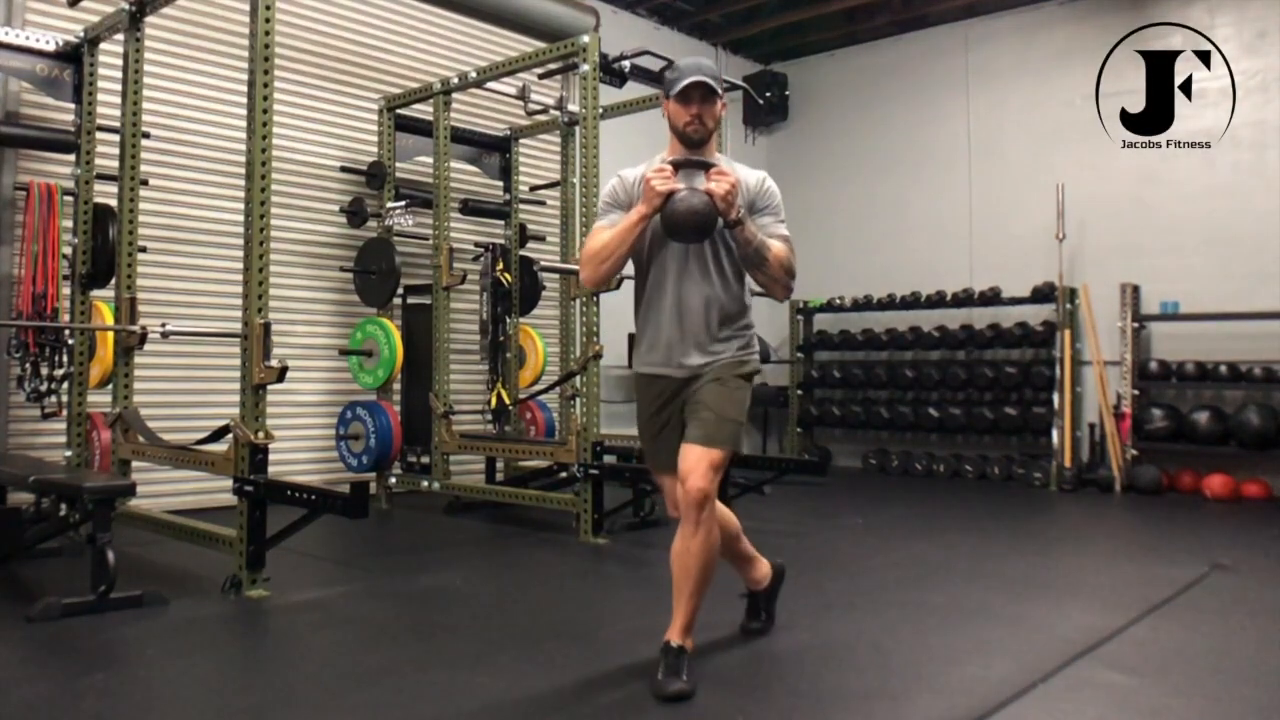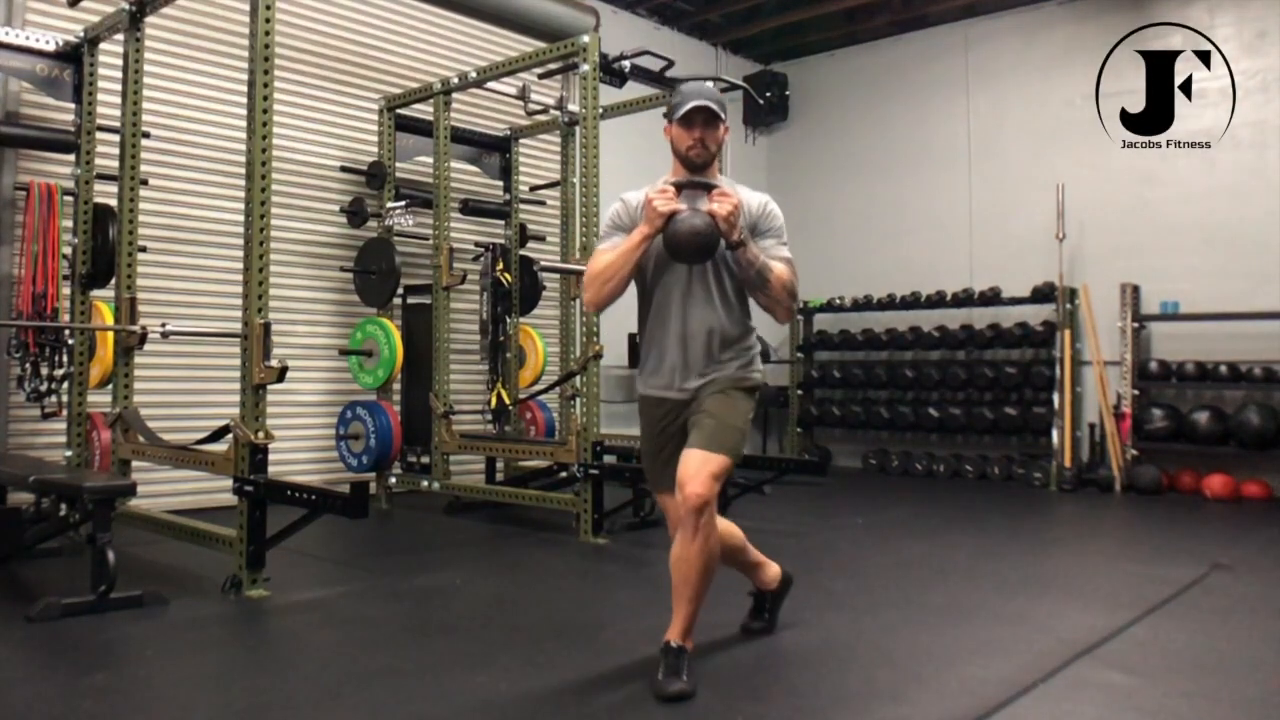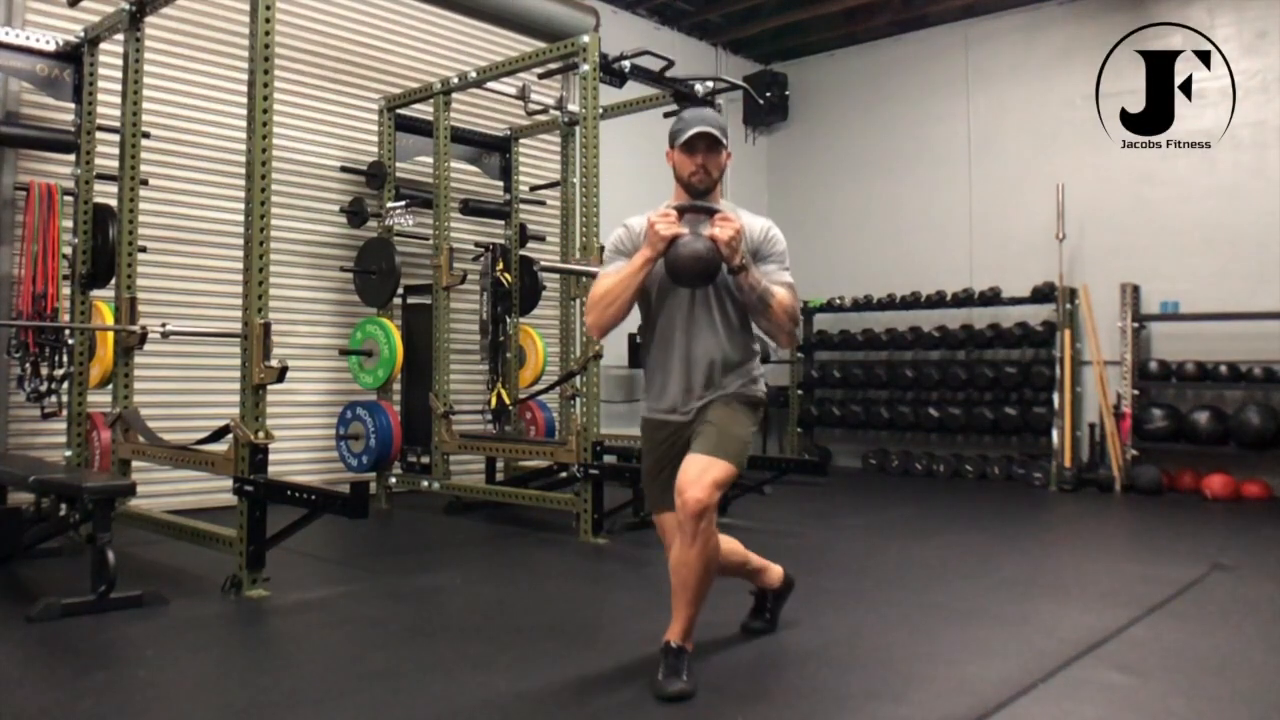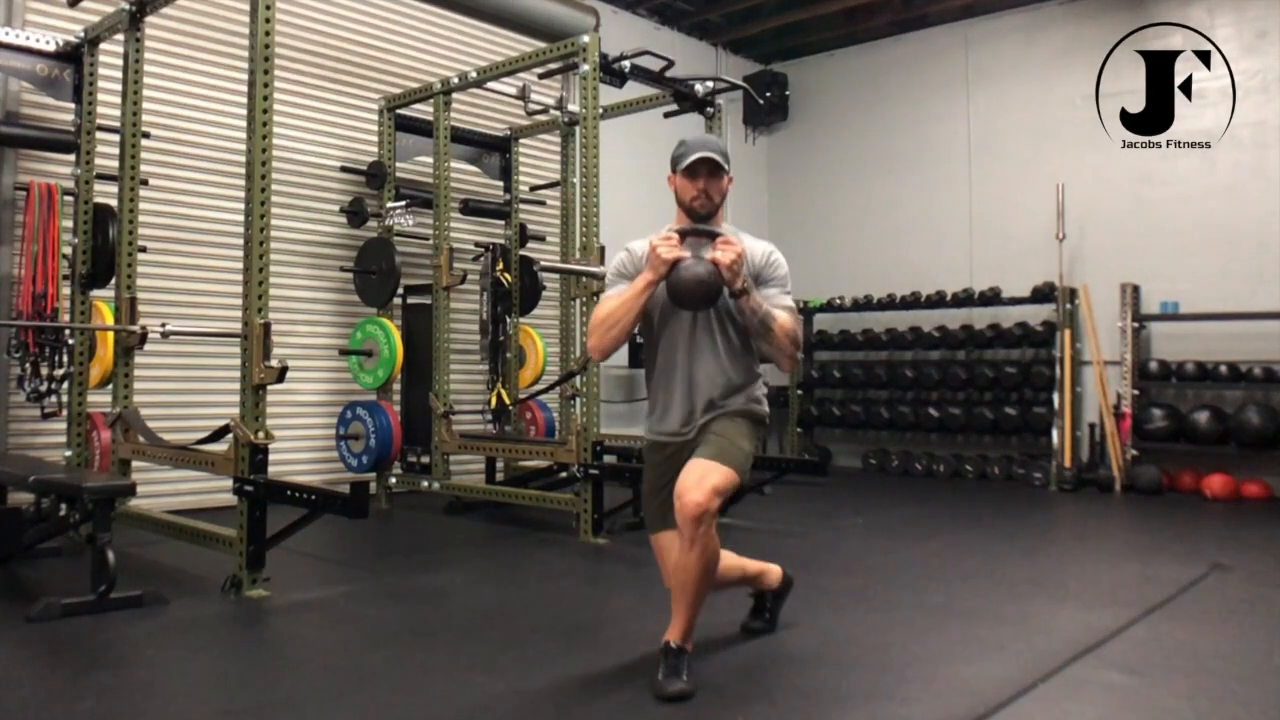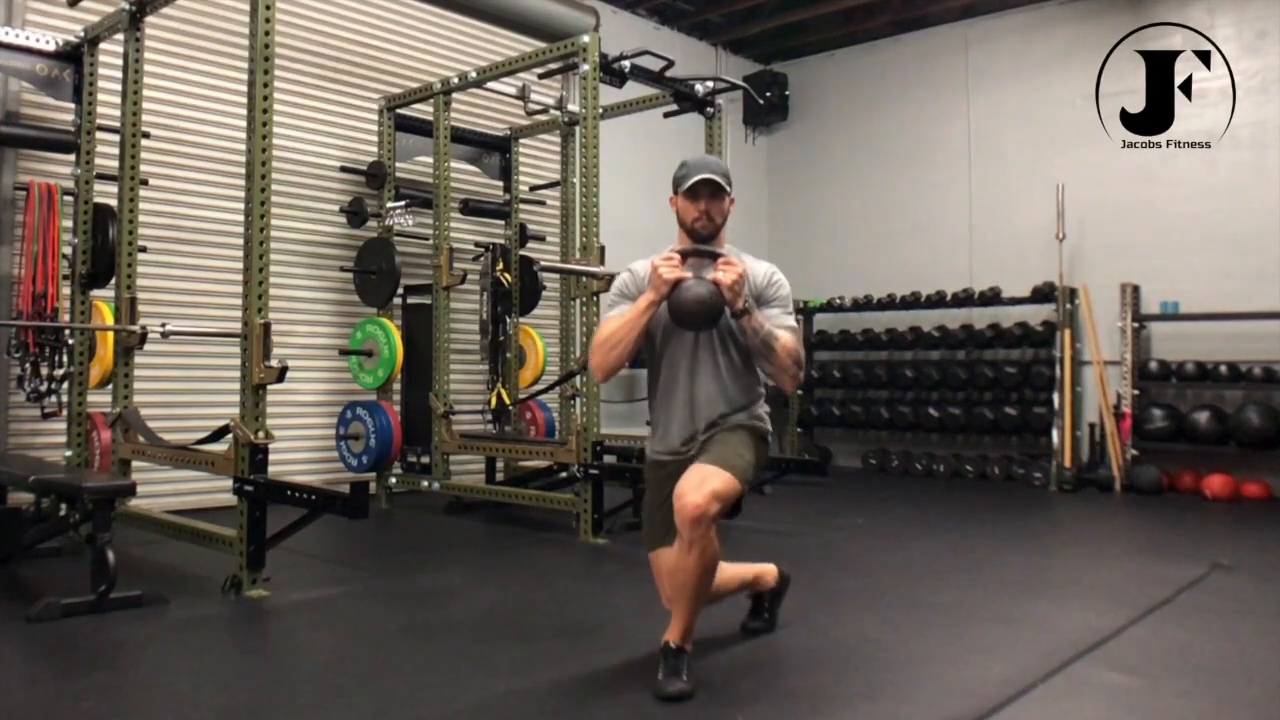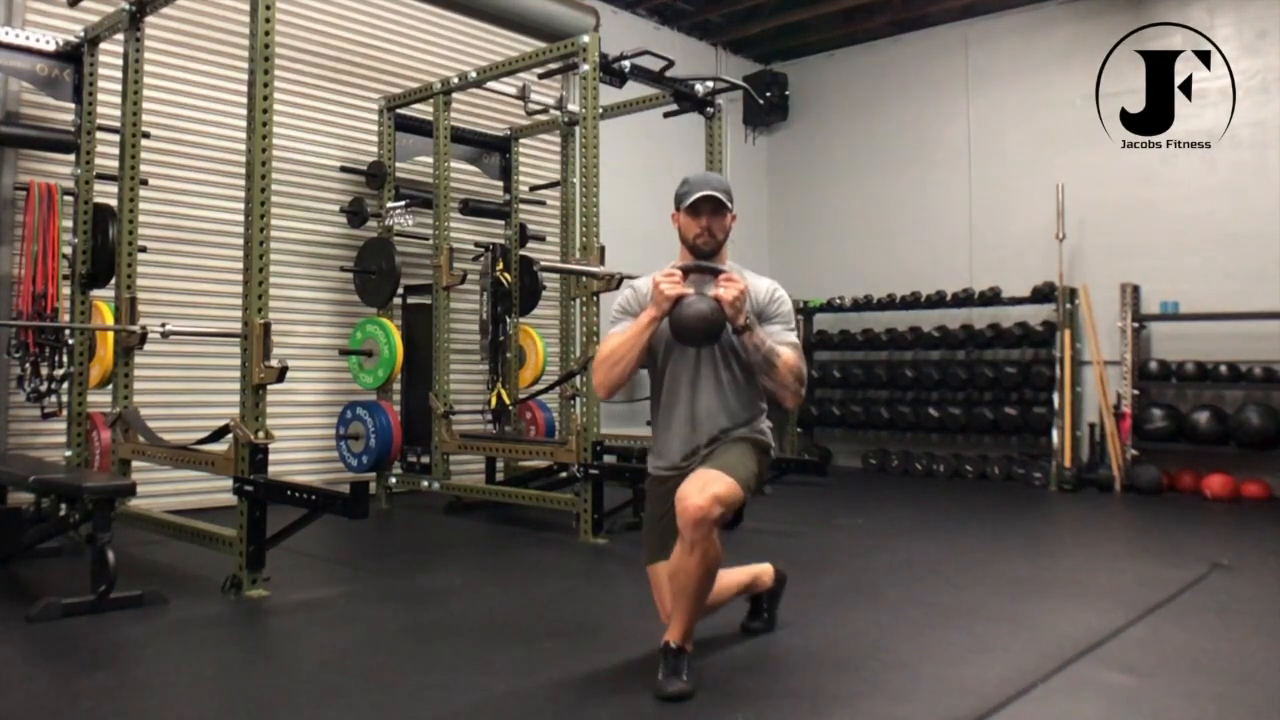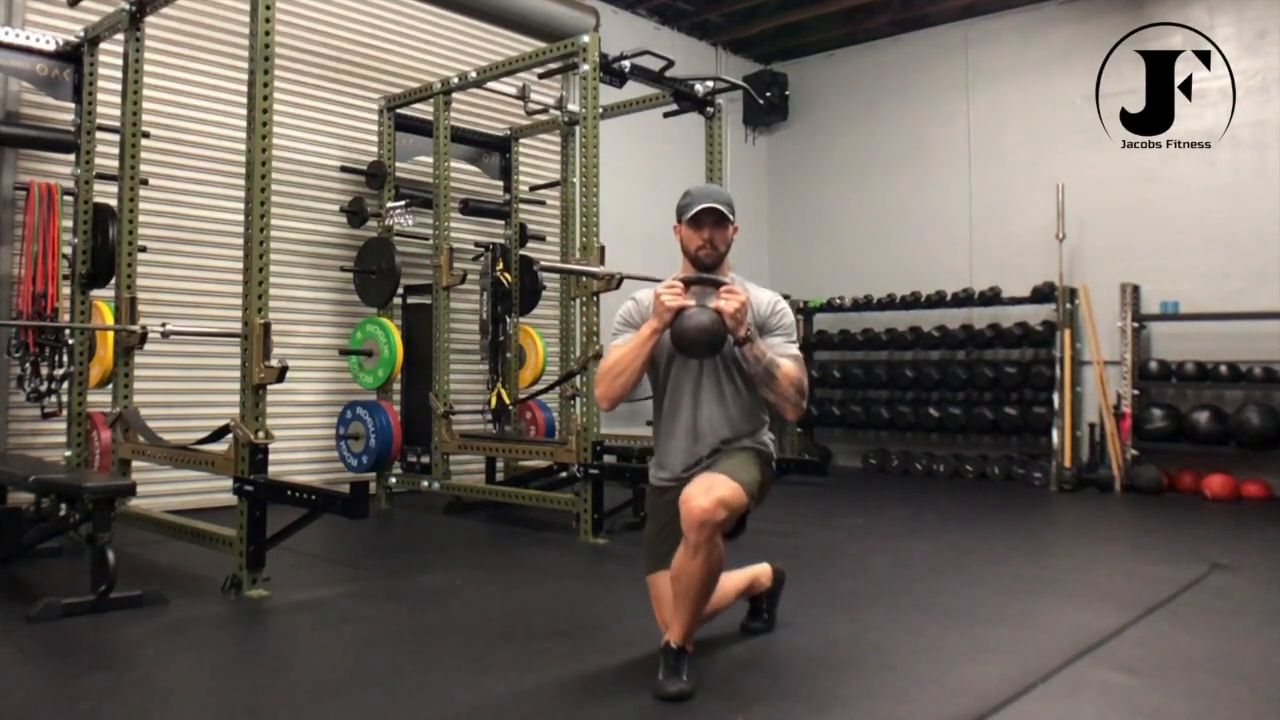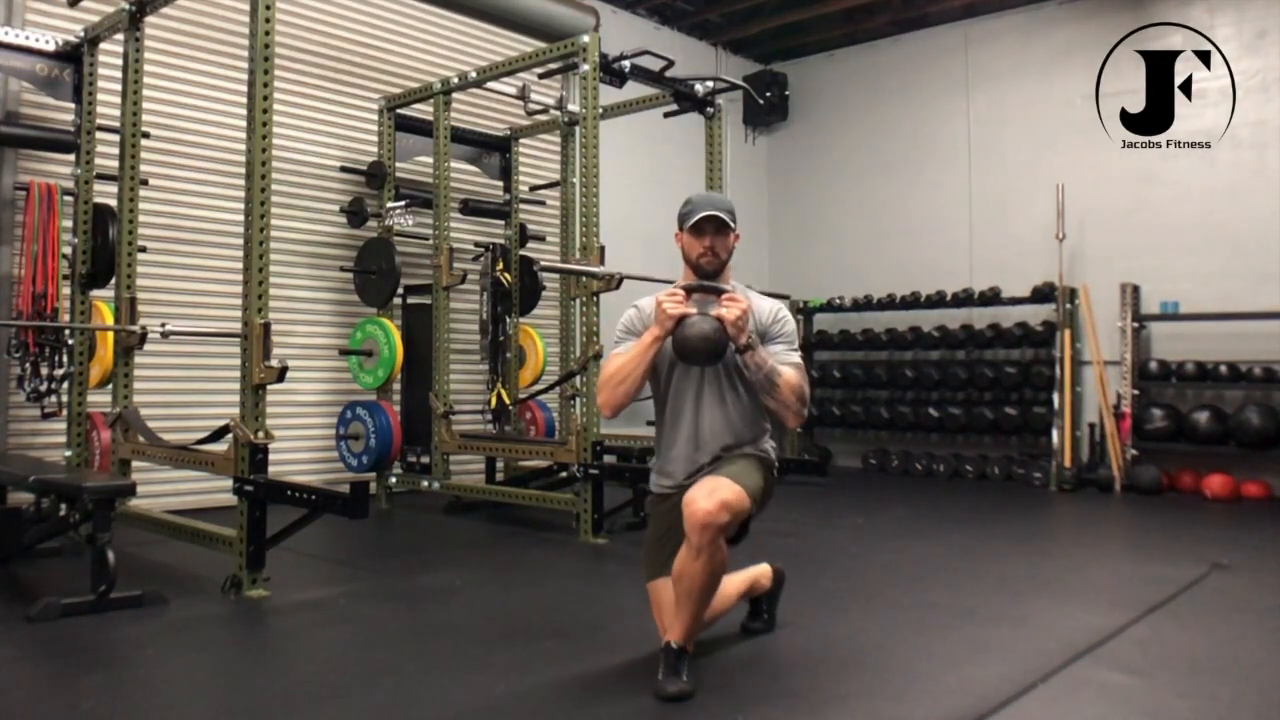
dt=0.1s
person 1, frame 1
left shoulder: (753, 185)
right shoulder: (629, 184)
left elbow: (783, 286)
right elbow: (590, 275)
left wrist: (734, 217)
right wrist: (645, 208)
left hip: (722, 361)
right hip: (656, 366)
left knee: (695, 489)
right knee: (686, 507)
left ankle: (677, 642)
right ankle: (761, 575)
person 1, frame 2
left shoulder: (755, 207)
right shoulder: (632, 207)
left elbow: (785, 306)
right elbow: (594, 296)
left wrist: (737, 239)
right wrist: (647, 229)
left hip: (725, 378)
right hip: (660, 386)
left knee: (695, 494)
right knee: (687, 523)
left ankle: (677, 643)
right ankle: (768, 577)
person 1, frame 3
left shoulder: (759, 233)
right shoulder: (635, 233)
left elbow: (787, 333)
right elbow: (595, 323)
left wrist: (738, 262)
right wrist: (649, 253)
left hip: (729, 397)
right hip: (665, 407)
left knee: (694, 498)
right knee: (689, 548)
left ankle: (677, 645)
right ankle: (771, 577)
person 1, frame 4
left shoulder: (760, 256)
right shoulder: (637, 255)
left elbow: (788, 355)
right elbow: (598, 345)
left wrist: (739, 285)
right wrist: (651, 276)
left hip: (732, 413)
right hip: (668, 428)
left knee: (694, 502)
right knee: (686, 569)
left ankle: (676, 645)
right ankle: (770, 578)
person 1, frame 5
left shoulder: (763, 278)
right shoulder: (639, 278)
left elbow: (791, 377)
right elbow: (600, 367)
left wrist: (741, 306)
right wrist: (653, 295)
left hip: (735, 430)
right hip: (669, 446)
left knee: (693, 505)
right knee: (683, 592)
left ankle: (676, 647)
right ankle: (766, 578)
person 1, frame 6
left shoulder: (764, 294)
right shoulder: (641, 294)
left elbow: (792, 393)
right elbow: (604, 383)
left wrist: (742, 322)
right wrist: (655, 311)
left hip: (737, 442)
right hip: (670, 460)
left knee: (696, 508)
right knee: (682, 603)
left ankle: (676, 648)
right ankle: (763, 578)
person 1, frame 7
left shoulder: (766, 306)
right shoulder: (643, 306)
left elbow: (794, 405)
right elbow: (606, 395)
left wrist: (743, 334)
right wrist: (656, 324)
left hip: (740, 455)
right hip: (671, 472)
left knee: (701, 509)
right knee: (680, 616)
left ankle: (676, 650)
right ankle: (761, 579)
person 1, frame 8
left shoulder: (768, 314)
right shoulder: (645, 313)
left elbow: (795, 413)
right elbow: (608, 403)
left wrist: (744, 341)
right wrist: (657, 332)
left hip: (742, 461)
right hip: (671, 480)
left knee: (705, 511)
right knee: (681, 621)
left ankle: (677, 651)
right ankle: (762, 579)
